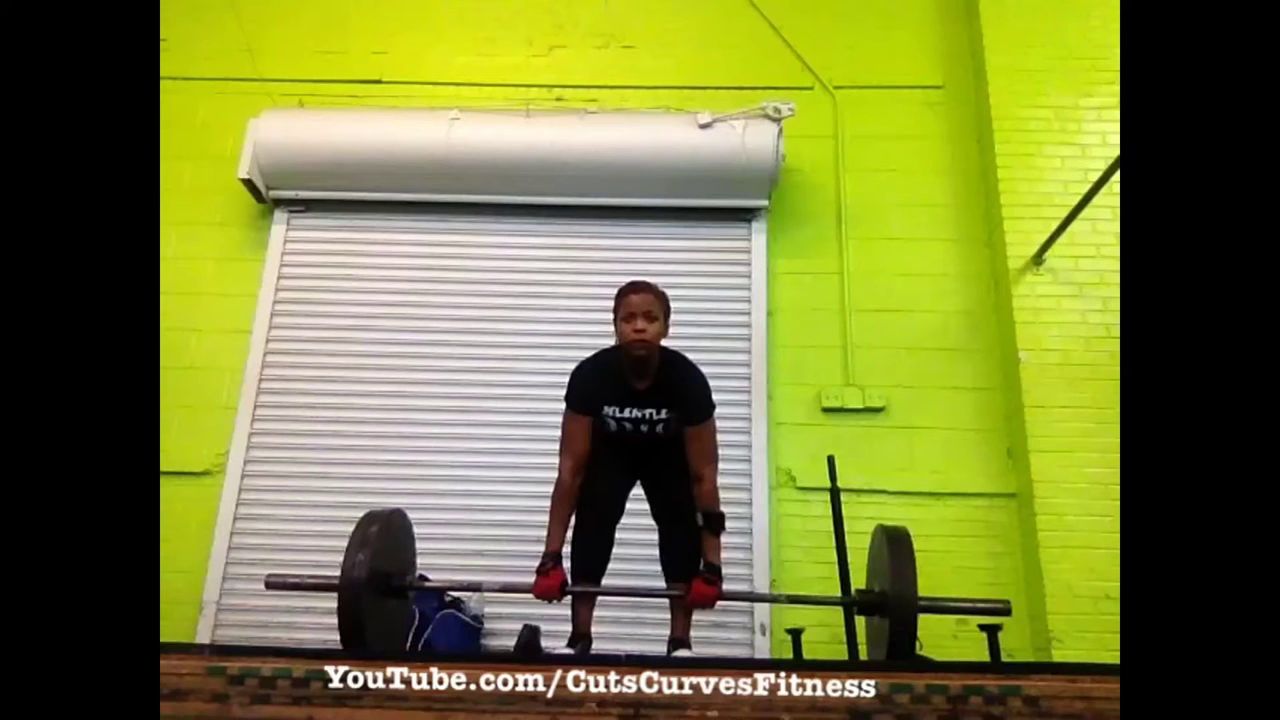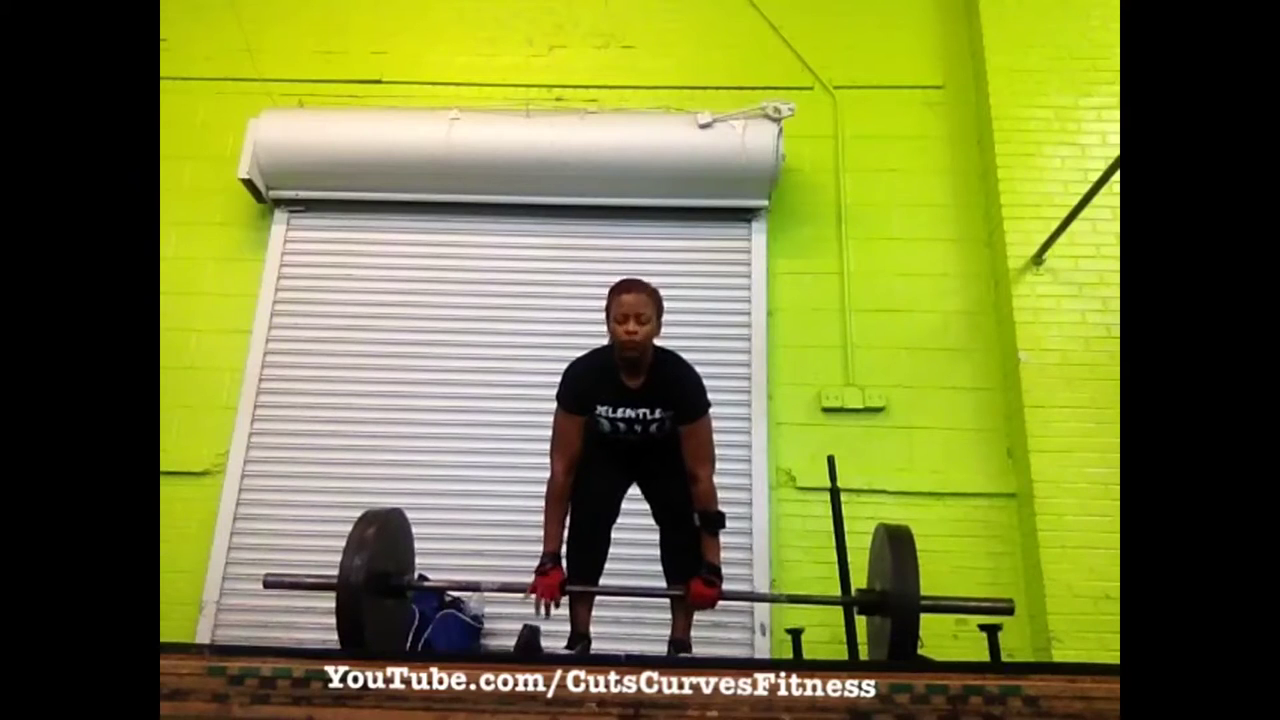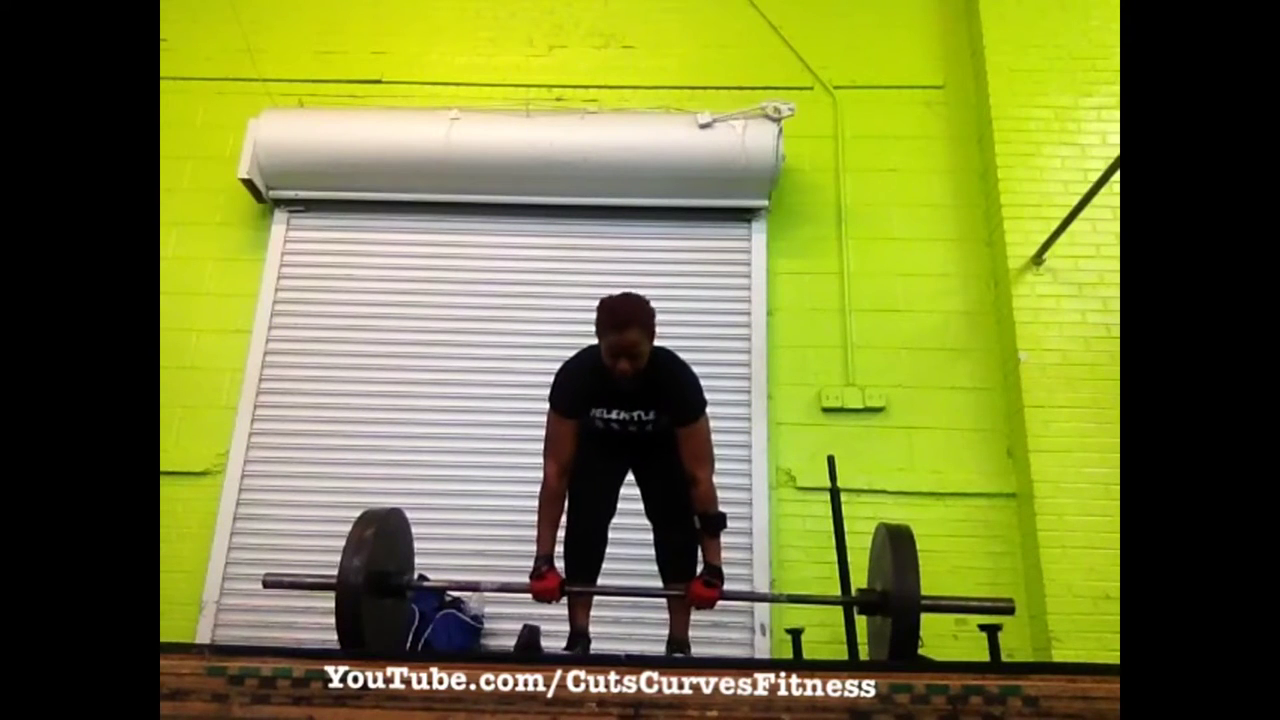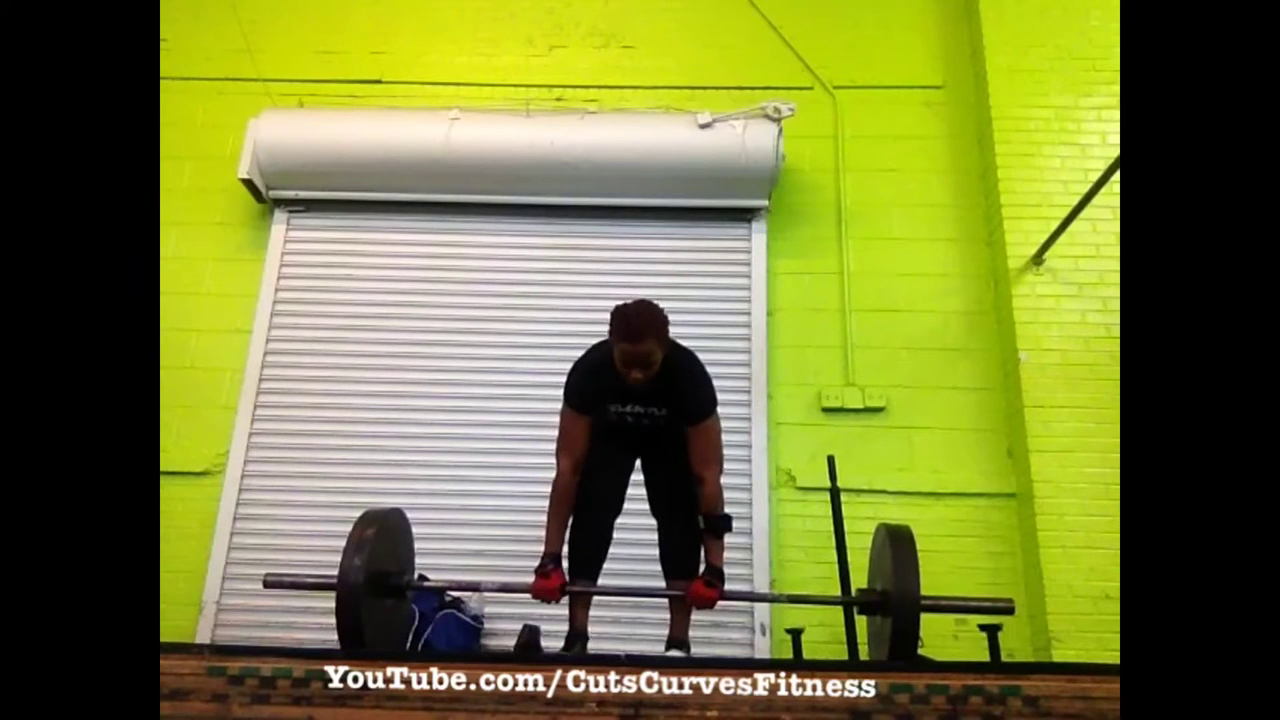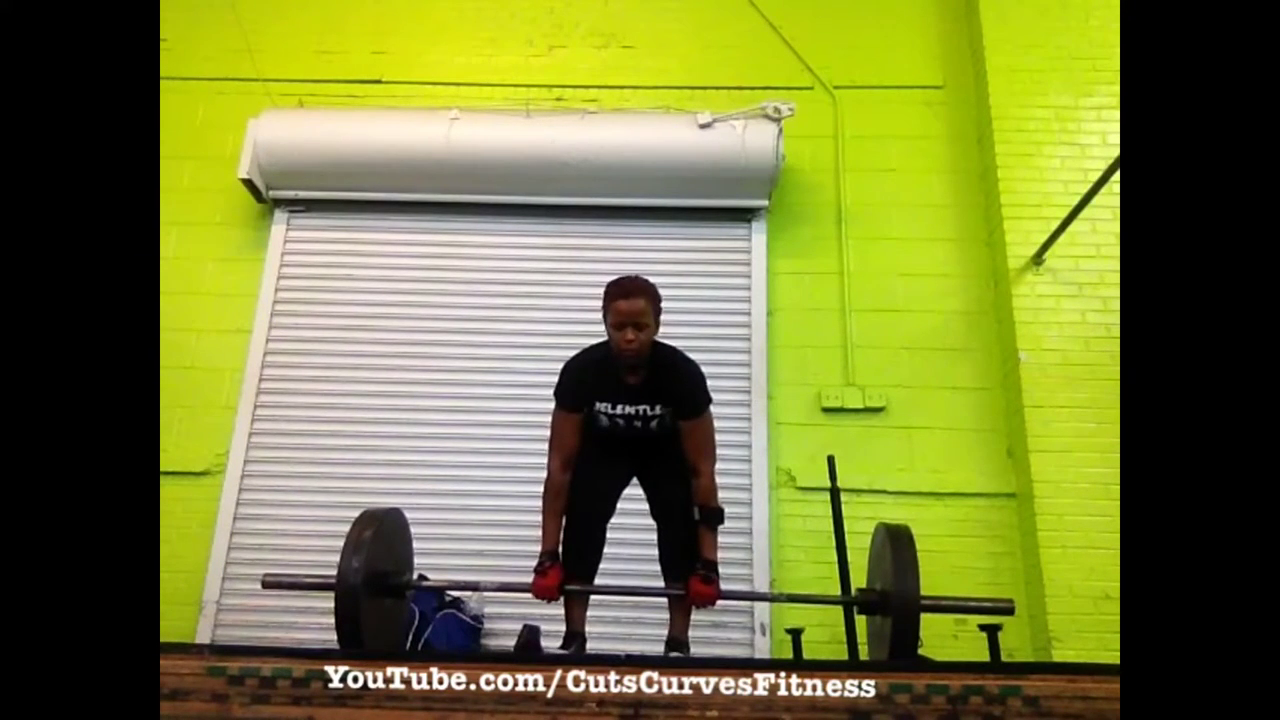
dt=1s
person 1, frame 1
left shoulder: (688, 380)
right shoulder: (590, 376)
left elbow: (703, 476)
right elbow: (571, 468)
left wrist: (711, 565)
right wrist: (551, 557)
left hip: (668, 456)
right hip: (609, 453)
left knee: (681, 523)
right knee: (593, 520)
left ankle: (679, 642)
right ankle: (579, 638)
person 1, frame 2
left shoulder: (681, 379)
right shoulder: (582, 375)
left elbow: (700, 474)
right elbow: (563, 468)
left wrist: (711, 565)
right wrist: (549, 559)
left hip: (665, 458)
right hip: (604, 455)
left knee: (681, 524)
right knee: (588, 522)
left ankle: (681, 645)
right ankle: (578, 641)
person 1, frame 3
left shoulder: (677, 378)
right shoulder: (575, 376)
left elbow: (699, 476)
right elbow: (556, 470)
left wrist: (712, 566)
right wrist: (543, 560)
left hip: (660, 447)
right hip: (598, 445)
left knee: (676, 523)
right knee: (585, 520)
left ankle: (678, 645)
right ankle: (577, 640)
person 1, frame 4
left shoulder: (689, 374)
right shoulder: (589, 371)
left elbow: (707, 475)
right elbow: (568, 466)
left wrist: (714, 567)
right wrist: (550, 557)
left hip: (670, 437)
right hip: (610, 434)
left knee: (679, 517)
right knee: (591, 515)
left ankle: (678, 643)
right ankle: (576, 637)
person 1, frame 5
left shoulder: (683, 373)
right shoulder: (580, 371)
left elbow: (701, 469)
right elbow: (560, 464)
left wrist: (707, 562)
right wrist: (548, 555)
left hip: (665, 451)
right hip: (603, 449)
left knee: (680, 526)
right knee: (583, 522)
left ankle: (677, 643)
right ankle: (573, 639)
